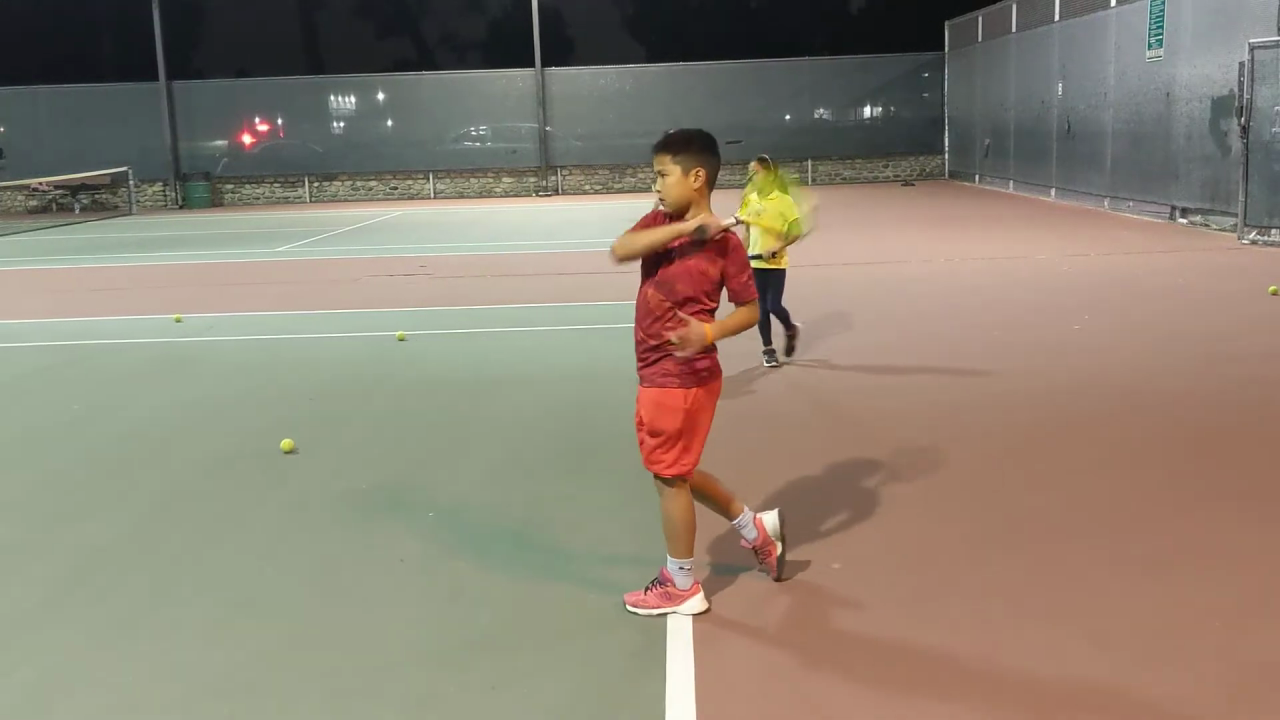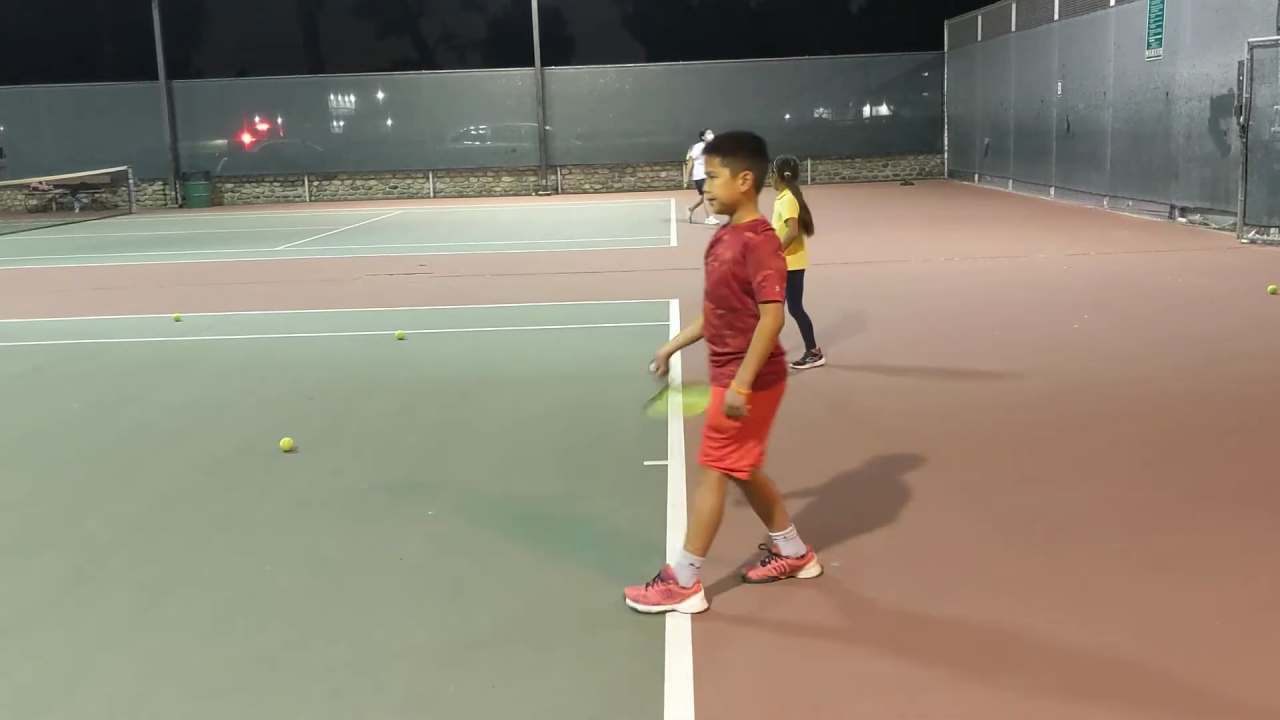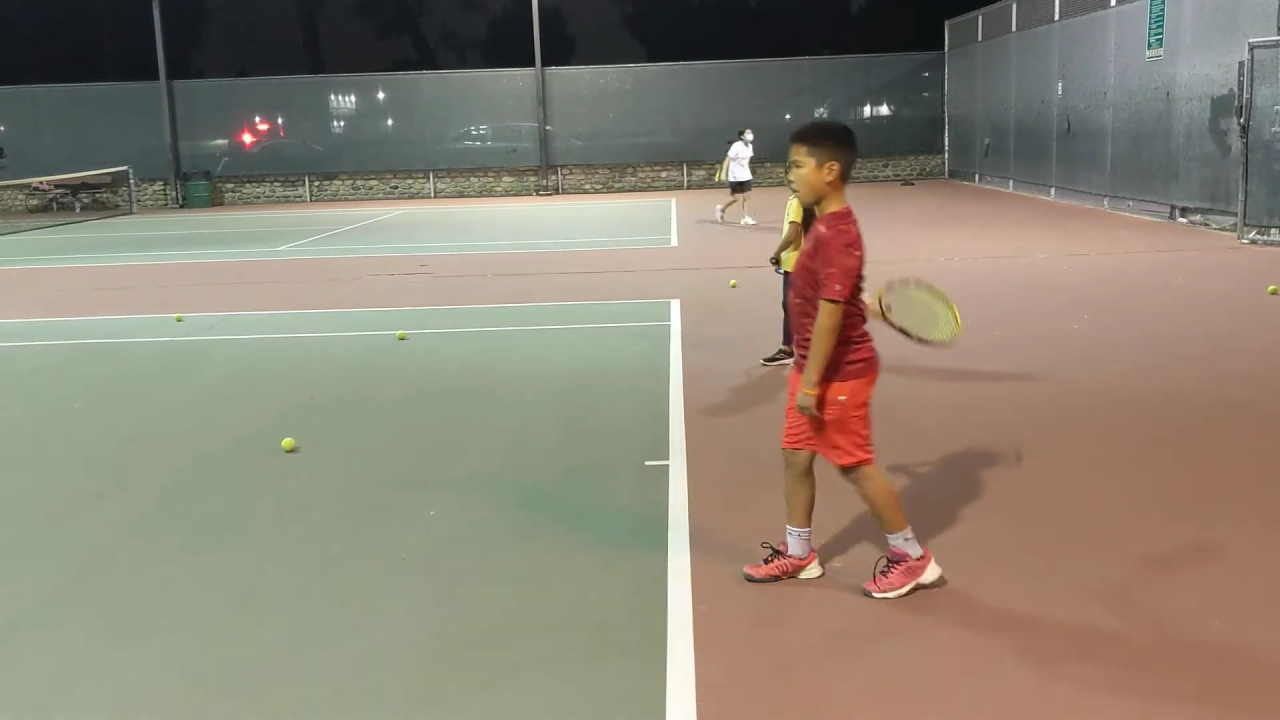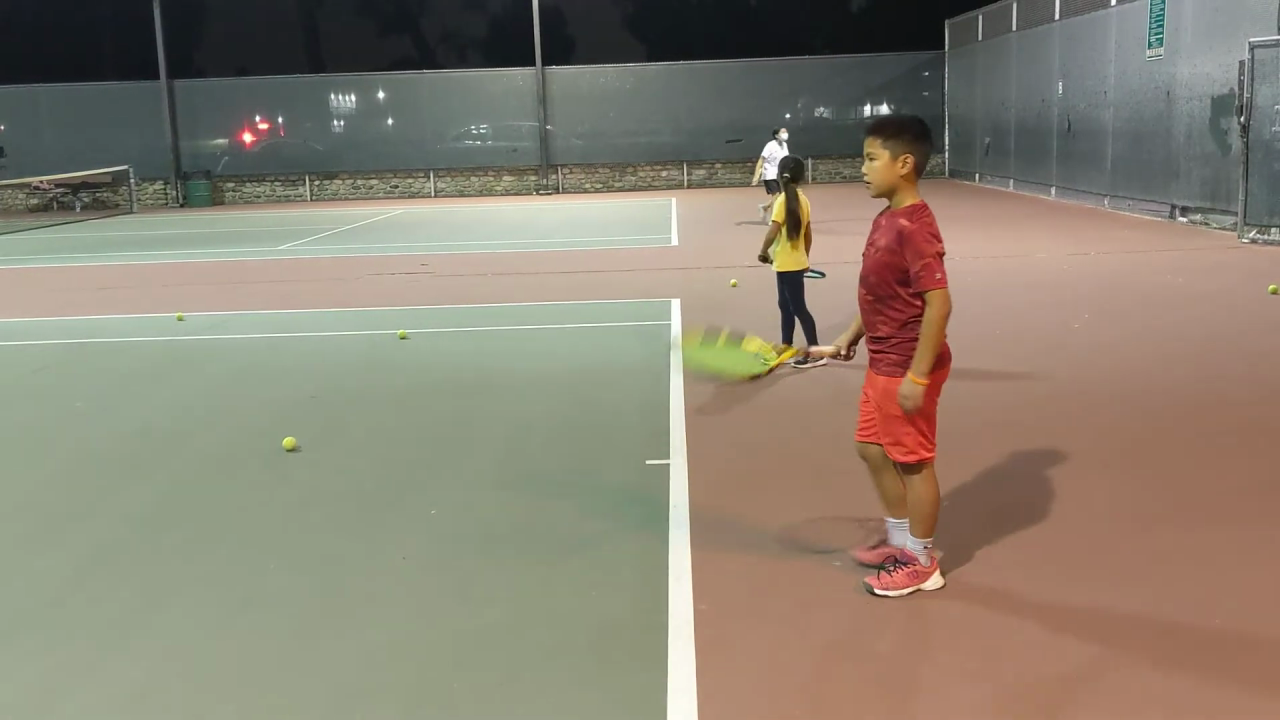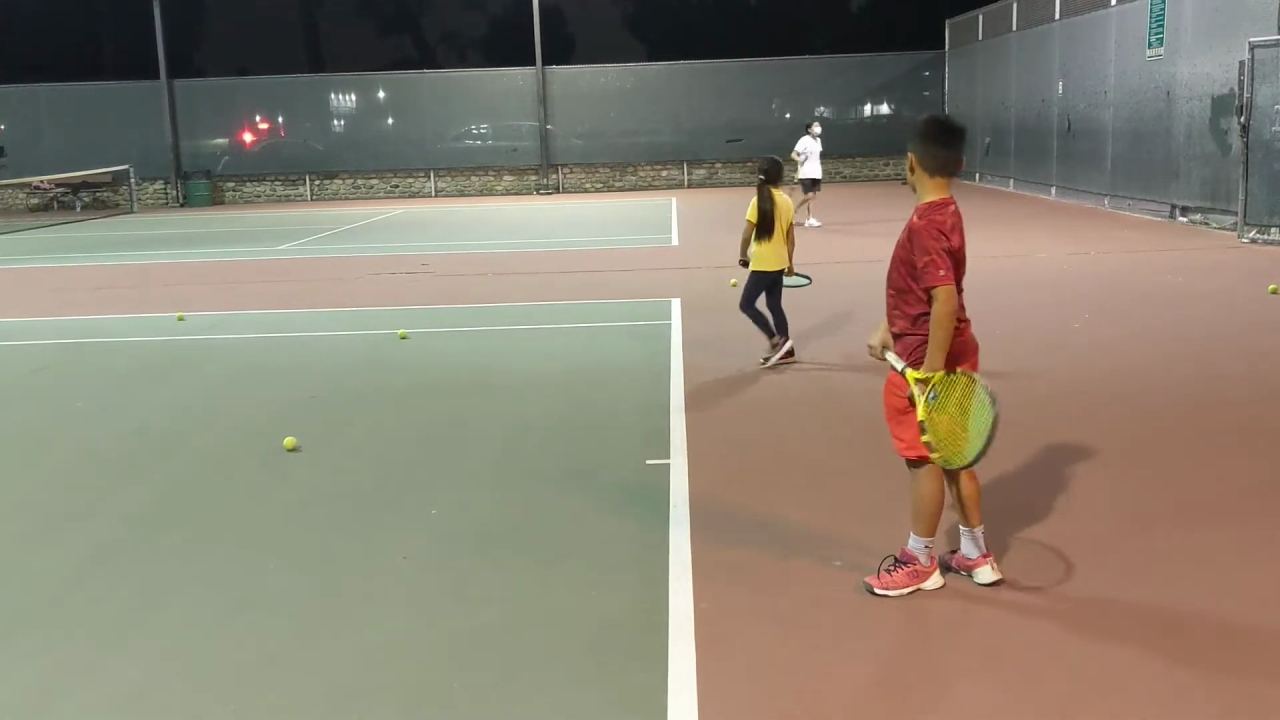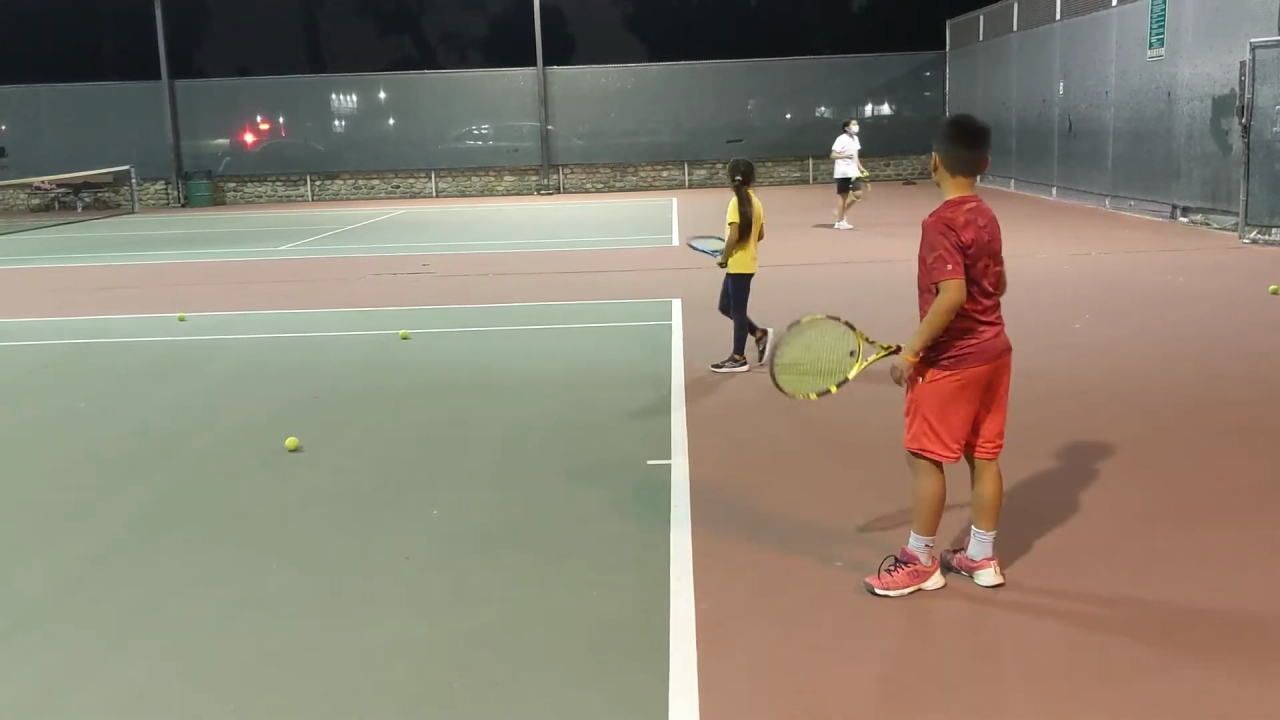
dt=0.5s
person 1, frame 1
left shoulder: (725, 243)
right shoulder: (656, 225)
left elbow: (747, 309)
right elbow: (620, 252)
left wrist: (711, 330)
right wrist: (683, 229)
left hip: (686, 379)
right hip: (656, 376)
left knee: (668, 477)
right knee: (680, 473)
left ankle: (681, 586)
right ankle: (755, 528)
person 1, frame 2
left shoulder: (759, 241)
right shoulder: (723, 236)
left elbow: (772, 316)
left wrist: (743, 382)
right wrist: (676, 343)
left hip: (750, 380)
right hip: (730, 375)
left knee: (712, 472)
right knee: (741, 469)
left ankle: (683, 582)
right ankle: (794, 552)
person 1, frame 3
left shoulder: (835, 235)
right shoulder: (825, 225)
left elbow: (831, 314)
left wrist: (811, 383)
left hip: (839, 373)
right hip: (814, 369)
left knee: (856, 465)
right knee: (796, 457)
left ankle: (913, 557)
right ankle: (797, 552)
person 1, frame 4
left shoulder: (913, 228)
right shoulder: (886, 220)
left elbow: (938, 304)
left wrist: (917, 375)
right wrist: (852, 334)
left hip: (910, 367)
right hip: (884, 363)
left knee: (912, 461)
right knee: (873, 448)
left ankle: (920, 561)
right ankle: (902, 541)
person 1, frame 5
left shoulder: (925, 226)
right shoulder: (946, 214)
left elbow: (944, 301)
left wrist: (930, 369)
right wrist: (886, 329)
left hip: (932, 359)
right hip: (955, 353)
left knee: (924, 458)
left ankle: (920, 562)
right ankle: (976, 555)
person 1, frame 6
left shoulder: (941, 223)
right shoulder: (986, 217)
left elbow: (952, 295)
left wrist: (912, 351)
left hip: (953, 359)
right hip: (993, 351)
left knee: (925, 455)
right knee: (984, 455)
left ankle: (921, 561)
right ankle: (981, 557)
person 2, frame 1
left shoulder: (784, 201)
right shoulder: (748, 200)
left elbow: (796, 231)
left wrist: (778, 248)
left hip: (776, 263)
right hip: (755, 262)
left knee: (773, 306)
right knee: (761, 306)
left ankle: (791, 331)
right ankle: (768, 349)
person 2, frame 2
left shoulder: (788, 200)
right shoulder: (782, 199)
left elbow: (793, 232)
left hip: (791, 264)
left knee: (795, 308)
left ankle: (814, 352)
person 2, frame 3
left shoulder: (797, 201)
right shoulder: (801, 200)
left elbow: (792, 234)
left wrist: (776, 254)
left hip: (797, 265)
right hip: (793, 265)
right knee: (788, 306)
right ankle: (786, 349)
person 2, frame 4
left shoulder: (783, 201)
right shoulder: (802, 199)
left elbow: (772, 233)
right elbow: (808, 235)
left wrist: (763, 252)
right wrist: (805, 258)
left hip: (788, 264)
right hip: (789, 263)
left knee: (798, 308)
right knee: (785, 306)
left ankle: (815, 353)
right ankle: (786, 348)
person 2, frame 5
left shoulder: (759, 201)
right shoulder: (787, 201)
left elbow: (747, 234)
right elbow: (790, 236)
left wrist: (743, 255)
right wrist: (789, 262)
left hip: (763, 263)
right hip: (778, 263)
left knee: (746, 304)
right knee: (774, 305)
left ankle: (777, 340)
right ankle: (785, 349)
person 2, frame 6
left shoulder: (737, 203)
right shoulder: (754, 202)
left elbow: (733, 236)
right elbow: (760, 235)
left wrist: (724, 257)
left hip: (739, 266)
right hip: (744, 264)
left knee: (737, 311)
right knee: (726, 307)
left ankle: (738, 358)
right ankle: (760, 334)
